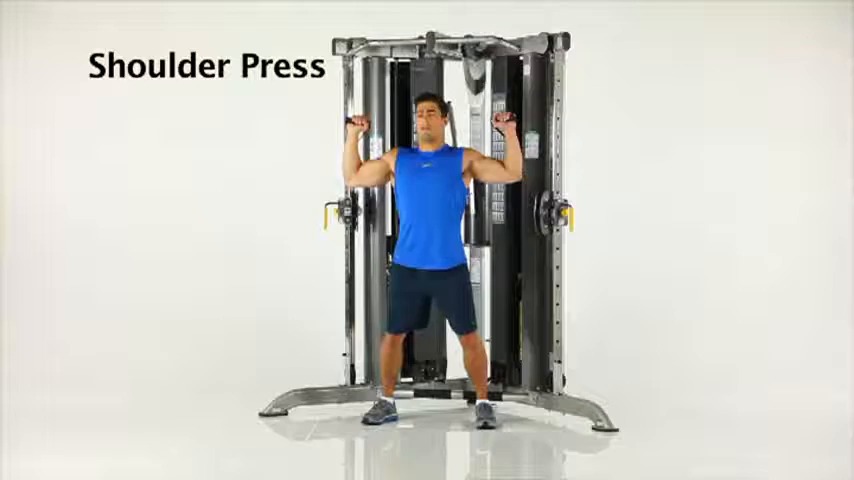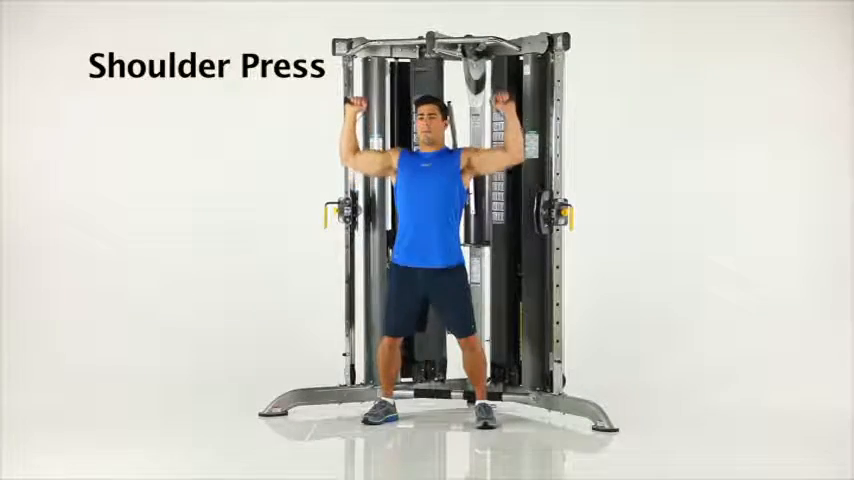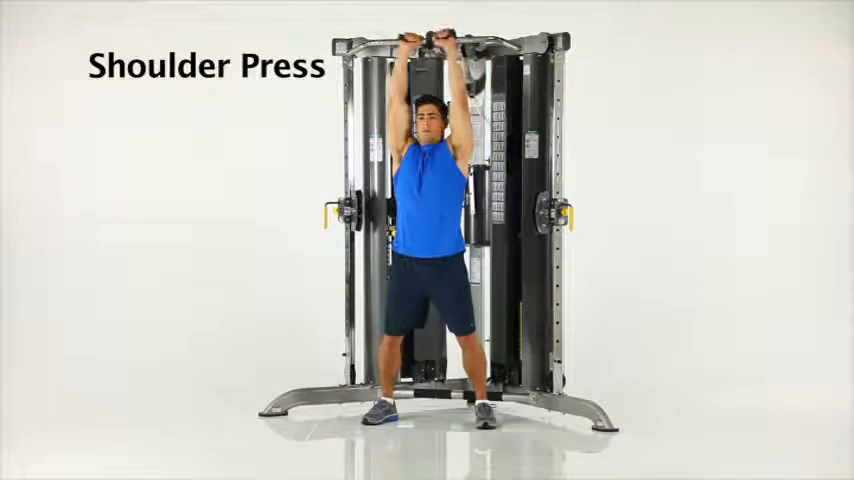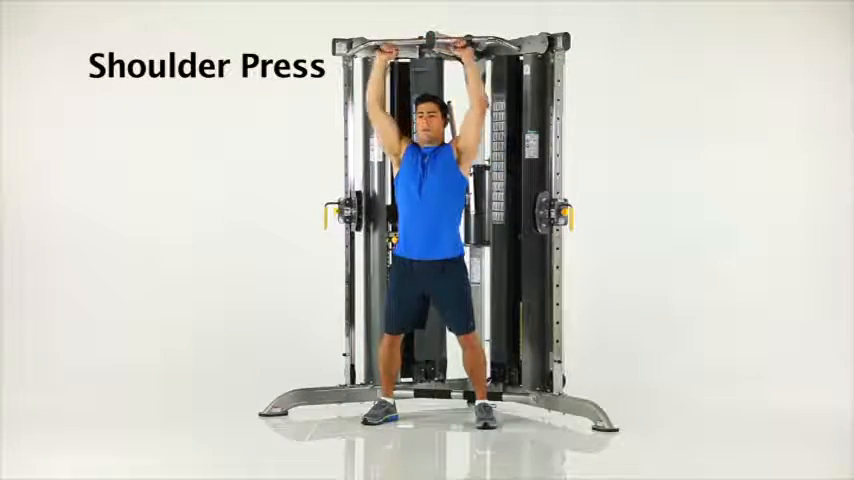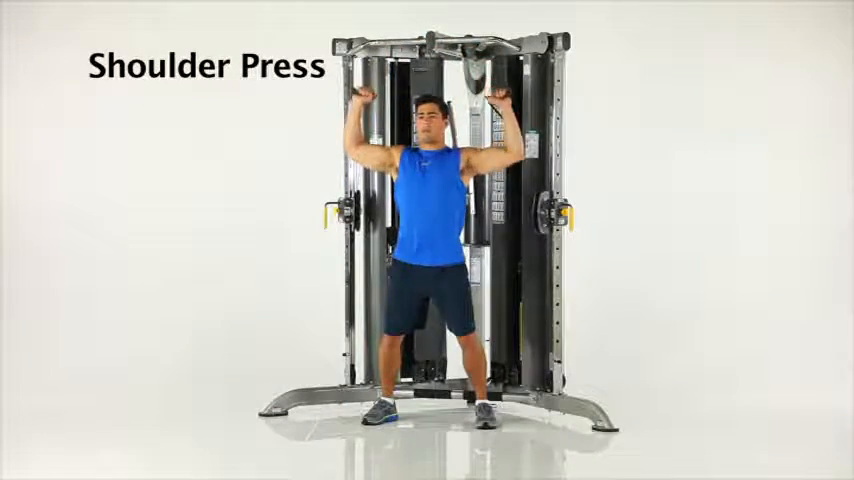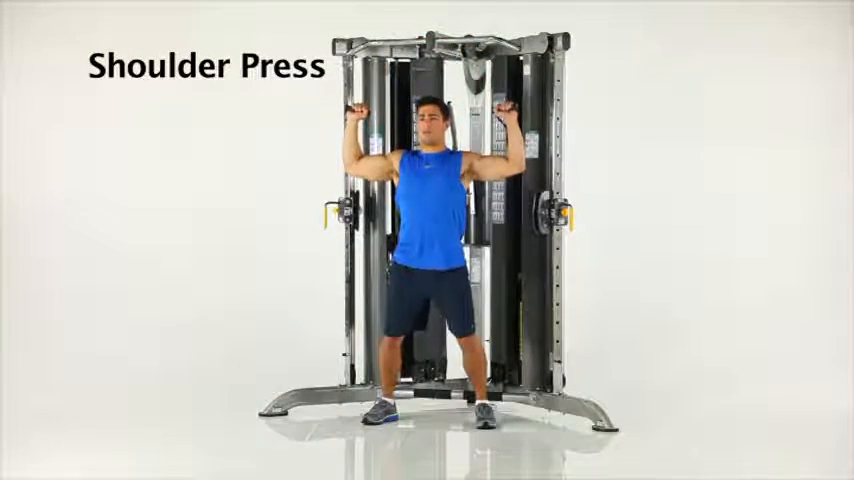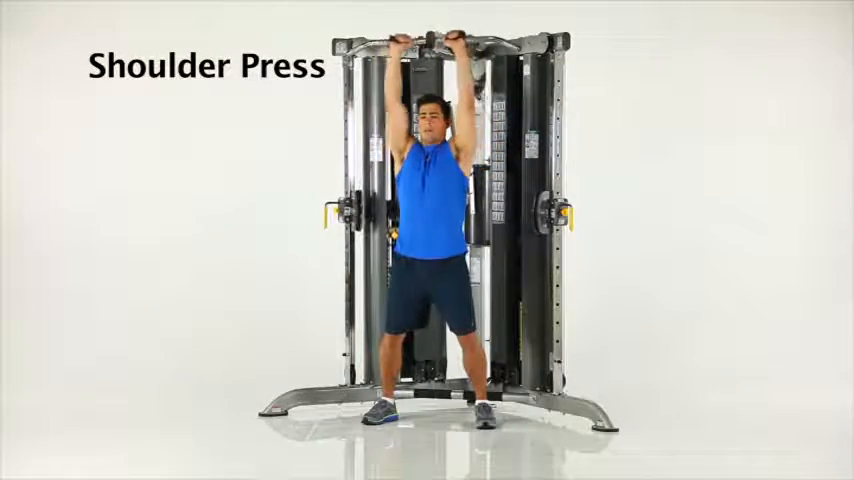
dt=0.7s
person 1, frame 1
left shoulder: (464, 159)
right shoulder: (396, 159)
left elbow: (513, 174)
right elbow: (352, 177)
left wrist: (510, 132)
right wrist: (353, 135)
left hip: (451, 266)
right hip: (407, 265)
left knee: (469, 336)
right knee: (393, 334)
left ankle: (483, 402)
right ankle: (386, 401)
person 1, frame 2
left shoulder: (463, 160)
right shoulder: (397, 160)
left elbow: (513, 155)
right elbow: (350, 158)
left wrist: (510, 114)
right wrist: (351, 115)
left hip: (448, 267)
right hip: (405, 266)
left knee: (468, 338)
right knee: (390, 337)
left ankle: (482, 403)
right ankle: (386, 401)
person 1, frame 3
left shoulder: (456, 151)
right shoulder: (402, 151)
left elbow: (460, 100)
right elbow: (395, 100)
left wrist: (451, 51)
right wrist: (404, 52)
left hip: (448, 262)
right hip: (405, 262)
left knee: (467, 336)
right knee: (391, 336)
left ankle: (482, 402)
right ankle: (386, 401)
person 1, frame 4
left shoulder: (458, 153)
right shoulder: (402, 153)
left elbow: (479, 107)
right elbow: (375, 109)
left wrist: (468, 60)
right wrist: (380, 62)
left hip: (448, 264)
right hip: (406, 263)
left knee: (468, 336)
right knee: (391, 335)
left ankle: (482, 403)
right ankle: (386, 402)
person 1, frame 5
left shoulder: (463, 160)
right shoulder: (398, 157)
left elbow: (514, 153)
right elbow: (353, 149)
left wrist: (506, 109)
right wrist: (356, 105)
left hip: (449, 266)
right hip: (406, 265)
left knee: (468, 337)
right knee: (391, 336)
left ankle: (482, 402)
right ankle: (386, 401)
person 1, frame 6
left shoulder: (464, 162)
right shoulder: (398, 161)
left elbow: (515, 165)
right elbow: (352, 165)
left wrist: (511, 122)
right wrist: (352, 122)
left hip: (450, 268)
right hip: (406, 267)
left knee: (468, 338)
right knee: (391, 337)
left ankle: (482, 402)
right ankle: (387, 401)
person 1, frame 7
left shoulder: (458, 153)
right shoulder: (404, 152)
left elbow: (467, 102)
right elbow: (393, 102)
left wrist: (461, 52)
right wrist: (395, 54)
left hip: (449, 263)
right hip: (407, 262)
left knee: (468, 336)
right knee: (392, 335)
left ankle: (482, 402)
right ankle: (387, 402)
